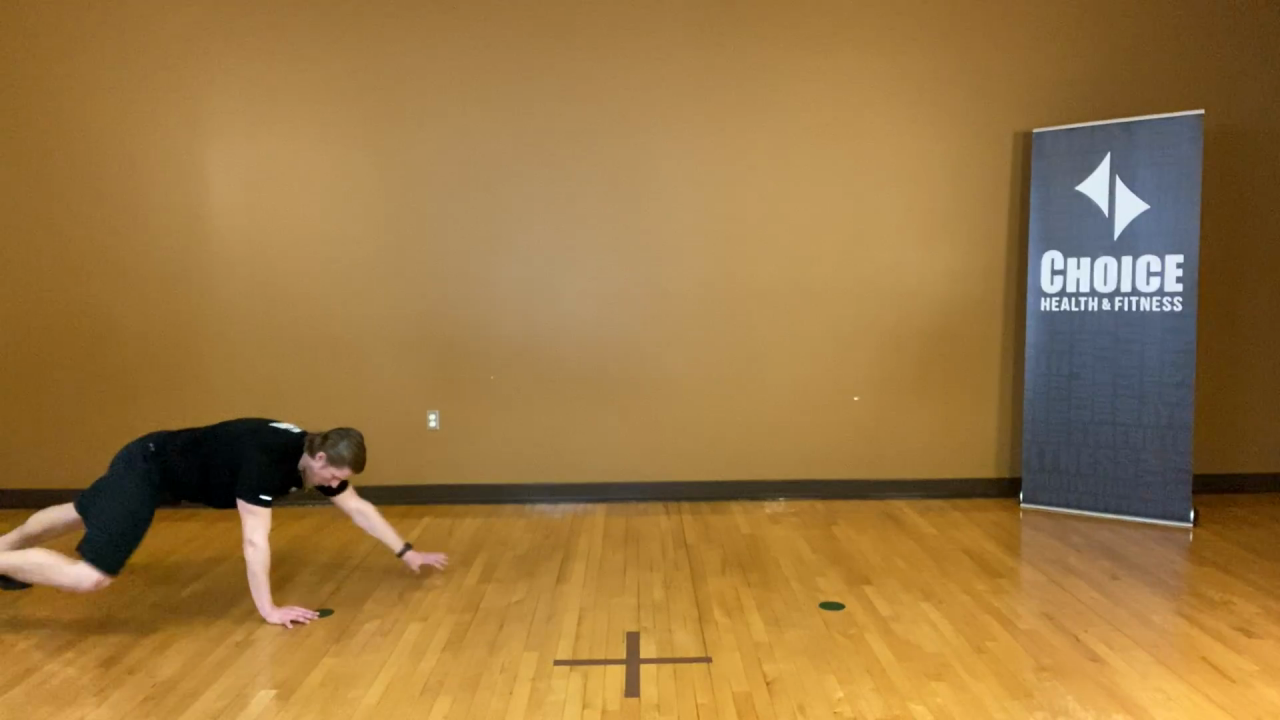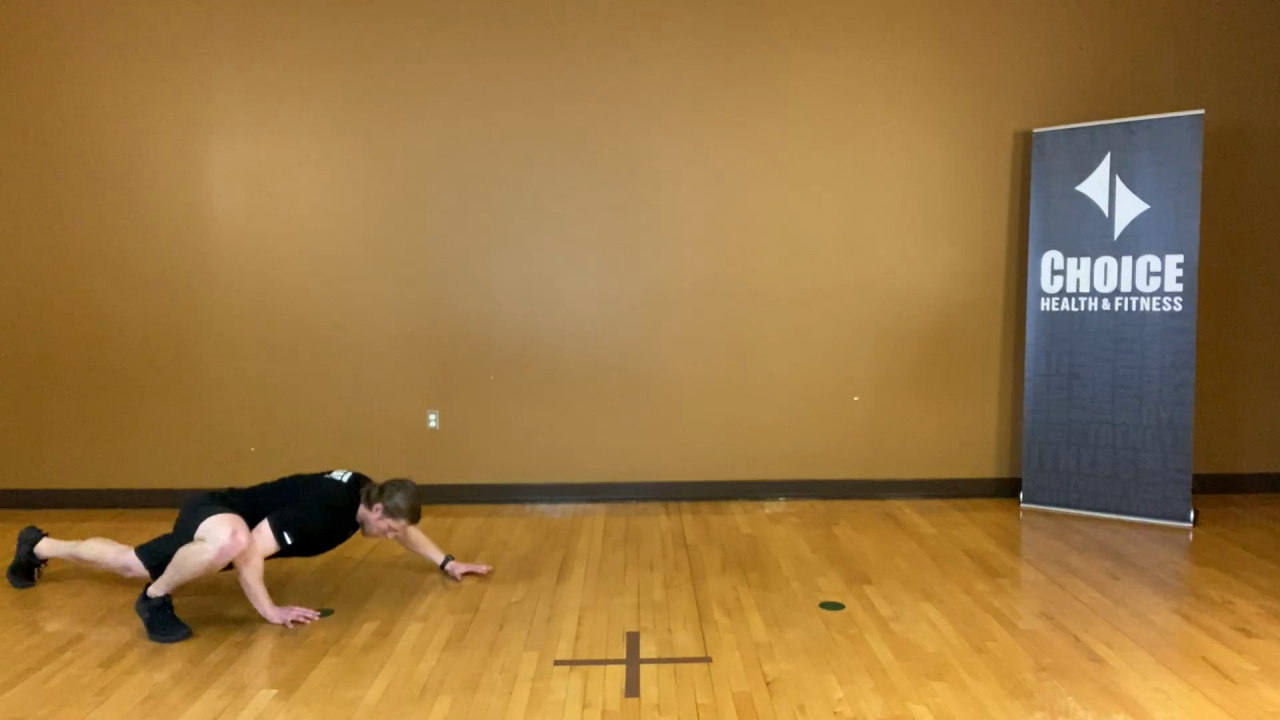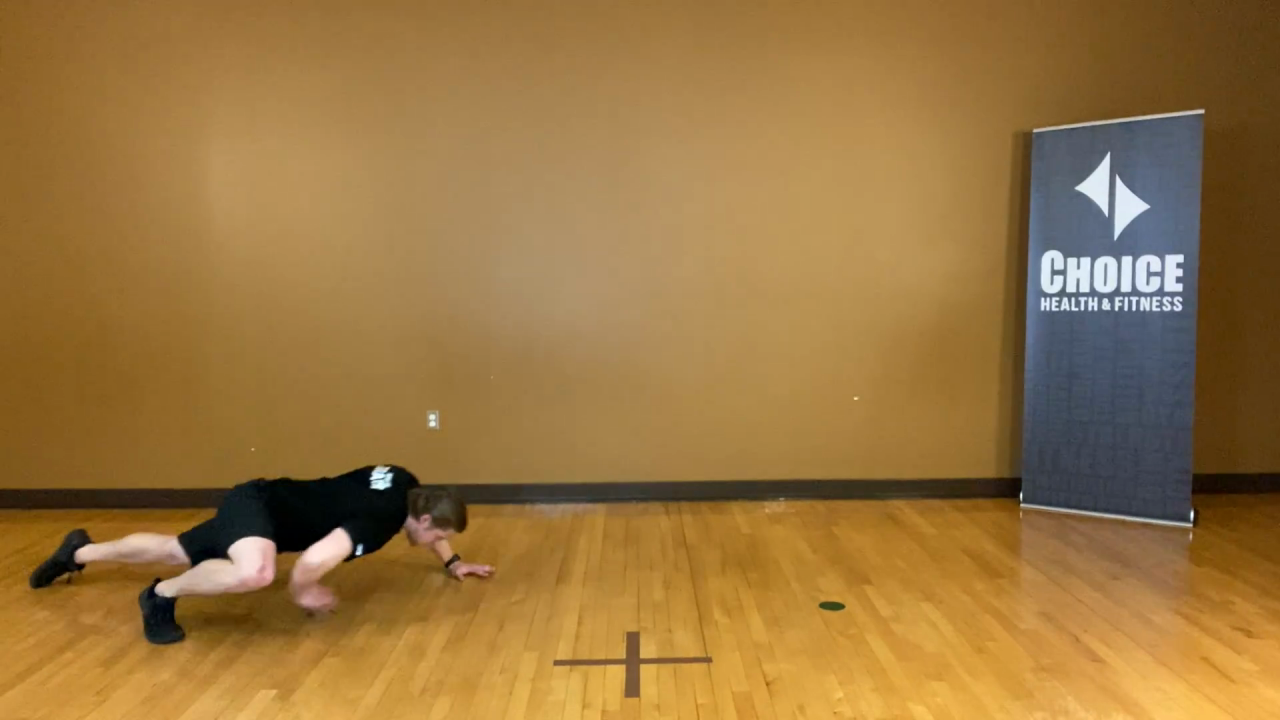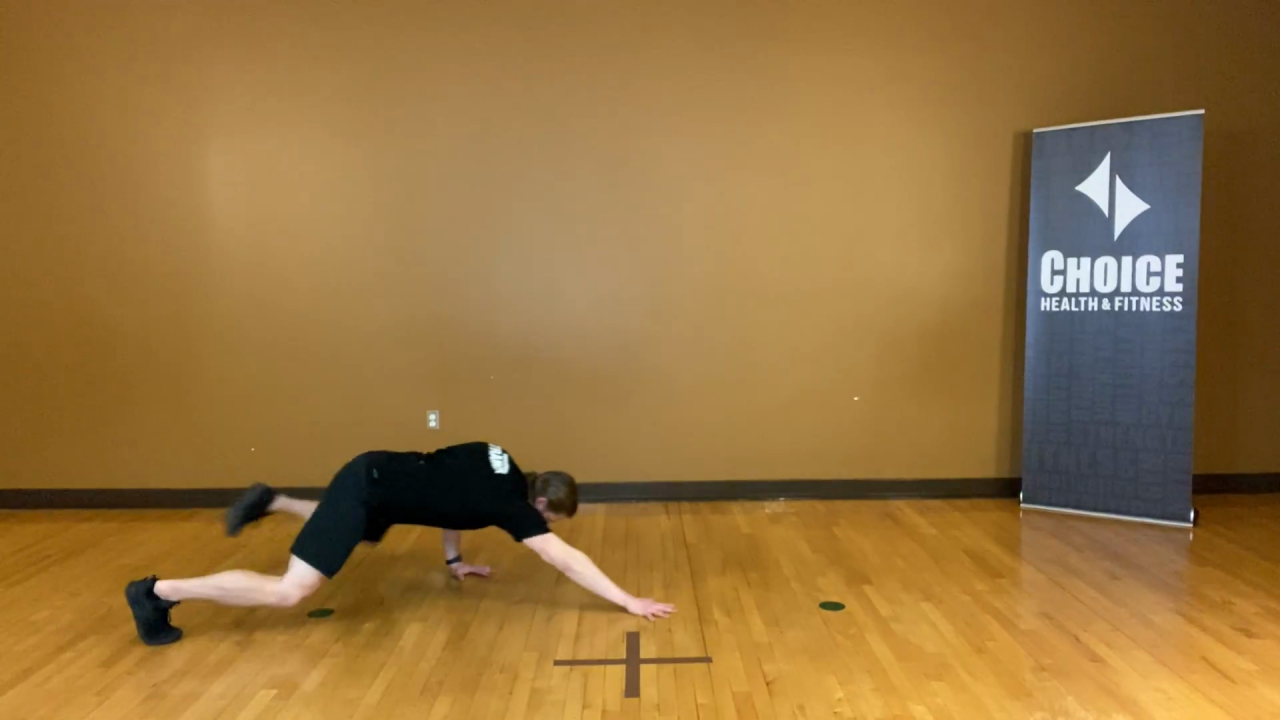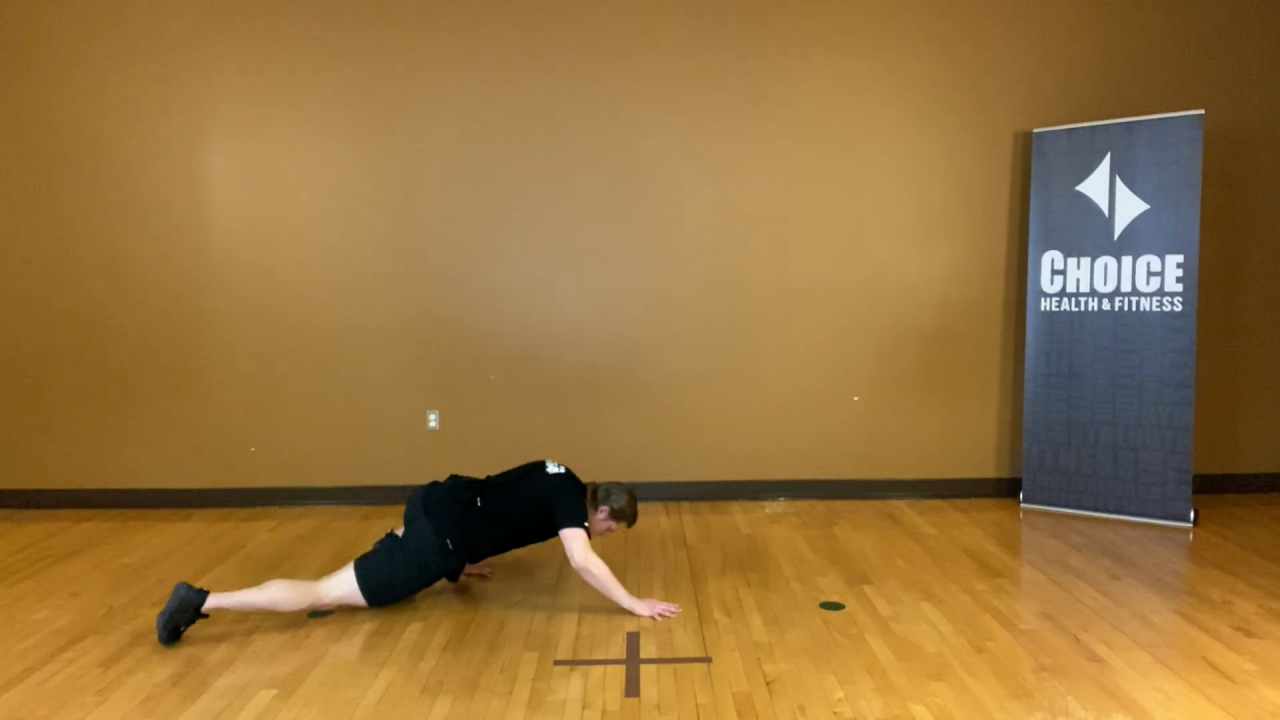
dt=0.7s
person 1, frame 1
left shoulder: (316, 459)
right shoulder: (268, 459)
left elbow: (358, 507)
right elbow: (255, 539)
left wrist: (406, 552)
right wrist: (267, 608)
left hip: (159, 469)
right hip: (145, 465)
left knee: (81, 515)
right knee: (88, 578)
person 1, frame 2
left shoulder: (366, 494)
right shoulder: (321, 510)
left elbow: (407, 531)
right elbow: (247, 551)
left wrist: (447, 563)
right wrist: (269, 611)
left hip: (218, 521)
right hip: (207, 517)
left knee: (129, 563)
right knee: (231, 539)
left ankle: (37, 547)
right ankle: (156, 600)
person 1, frame 3
left shoulder: (408, 488)
right shoulder: (376, 519)
left elbow: (411, 524)
right elbow: (312, 561)
left wrist: (451, 562)
right wrist: (303, 594)
left hip: (261, 503)
right hip: (255, 505)
left knee: (172, 551)
right knee: (254, 572)
left ankle: (81, 552)
right ankle: (162, 596)
person 1, frame 4
left shoulder: (494, 461)
right shoulder: (510, 502)
right elbow: (564, 557)
left wrist: (454, 561)
right wrist: (628, 601)
left hip: (370, 472)
right hip: (365, 495)
left knee: (343, 542)
right knee: (289, 592)
left ankle: (273, 501)
right ankle: (157, 592)
person 1, frame 5
left shoulder: (556, 476)
right shoulder: (572, 500)
right elbow: (582, 562)
left wrist: (463, 562)
right wrist: (632, 603)
left hip: (435, 498)
right hip: (436, 542)
right knee: (326, 594)
left ankle: (395, 540)
right ankle: (203, 601)
